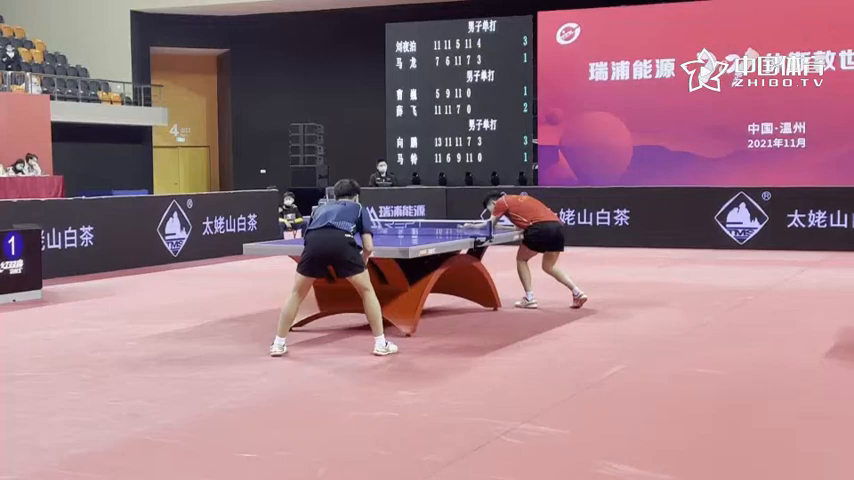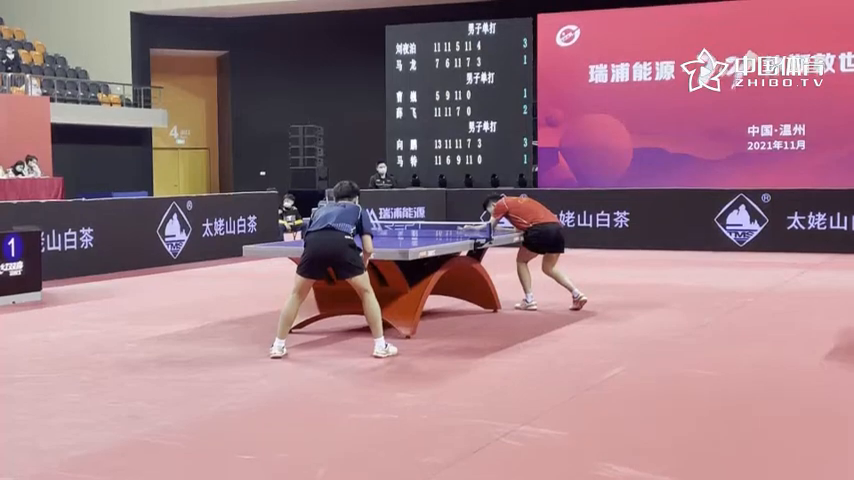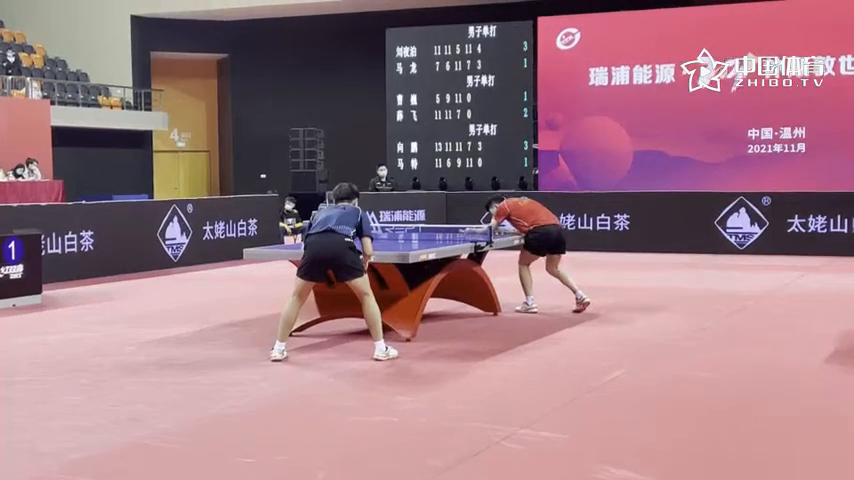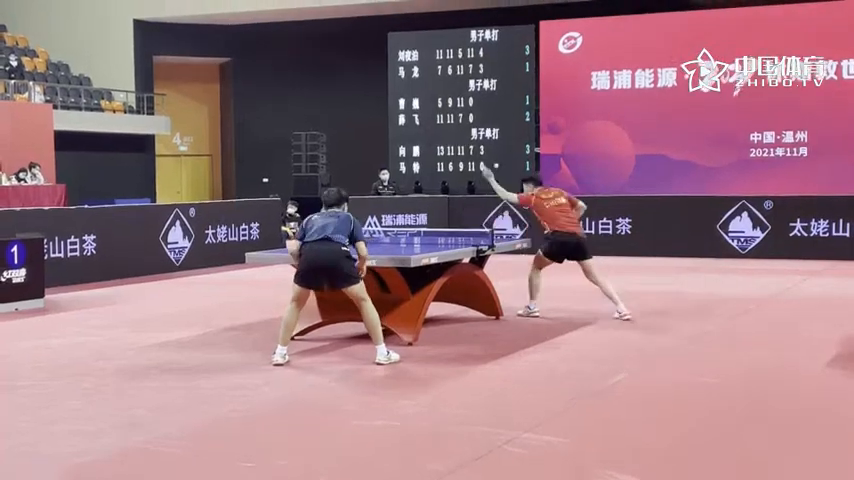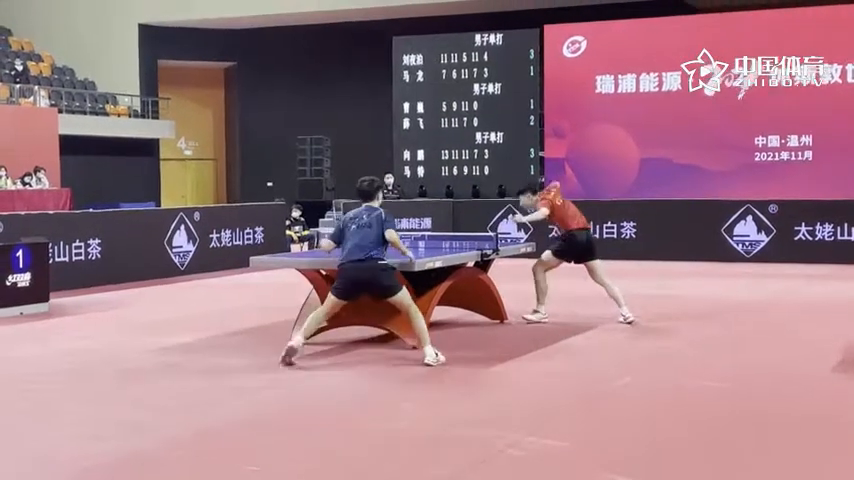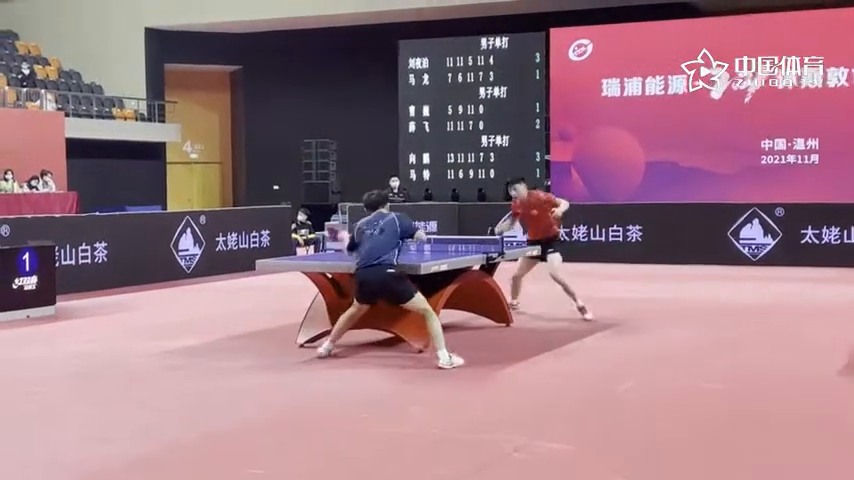
dt=0.5s
person 1, frame 1
left shoulder: (321, 208)
right shoulder: (358, 208)
left elbow: (310, 235)
right elbow: (368, 246)
left wrist: (323, 263)
right wrist: (361, 263)
left hip: (314, 242)
right hip: (342, 242)
left knee: (297, 293)
right knee: (367, 290)
left ankle: (278, 344)
right ankle: (381, 343)
person 1, frame 2
left shoulder: (321, 210)
right shoulder: (358, 210)
left elbow: (309, 237)
right elbow: (368, 248)
left wrist: (325, 266)
right wrist: (362, 264)
left hip: (314, 244)
right hip: (341, 243)
left knee: (297, 295)
right knee: (367, 292)
left ankle: (278, 346)
right ankle: (380, 346)
person 1, frame 3
left shoulder: (321, 213)
right shoulder: (358, 212)
left elbow: (307, 241)
right elbow: (368, 251)
left wrist: (323, 268)
right wrist: (362, 266)
left hip: (314, 246)
right hip: (341, 246)
left knee: (297, 298)
right knee: (366, 295)
left ankle: (278, 349)
right ankle: (381, 349)
person 1, frame 4
left shoulder: (311, 219)
right shoulder: (349, 218)
left elbow: (292, 249)
right elbow: (363, 253)
left wrist: (303, 266)
right wrist: (361, 268)
left hip: (309, 255)
right hip: (337, 255)
left knee: (295, 304)
right knee: (364, 302)
left ankle: (280, 353)
right ankle: (382, 352)
person 1, frame 5
left shoulder: (347, 217)
right shoulder: (382, 214)
left elbow: (326, 246)
right elbow: (391, 237)
left wrist: (337, 243)
right wrist: (406, 252)
left hip: (348, 270)
right hip: (376, 269)
left knee: (325, 311)
right knee: (410, 308)
left ankle: (296, 342)
right ankle: (430, 353)
person 1, frame 6
left shoulder: (360, 225)
right shoulder: (396, 218)
left elbow: (350, 250)
right elbow: (420, 236)
right wrist: (422, 234)
left hip: (364, 276)
right hip: (387, 275)
left knee: (356, 310)
right knee: (427, 312)
left ankle: (327, 346)
right ankle: (444, 357)
person 2, frame 1
left shoulder: (502, 202)
right shoulder: (519, 200)
left elbow: (489, 225)
left wrist: (473, 226)
left hip: (541, 229)
right hip: (556, 226)
left knee: (521, 259)
right knee: (549, 266)
left ankle: (529, 298)
right ankle: (577, 292)
person 2, frame 2
left shoulder: (502, 204)
right shoulder: (518, 202)
left hip: (541, 230)
right hip: (557, 228)
left knee: (521, 261)
right knee: (548, 268)
left ankle: (529, 300)
right ankle: (577, 294)
person 2, frame 3
left shoulder: (503, 206)
right shoulder: (521, 202)
left elbow: (491, 229)
left hip: (541, 232)
right hip: (557, 229)
left knee: (523, 264)
right knee: (552, 268)
left ankle: (530, 303)
right ankle: (580, 295)
person 2, frame 4
left shoulder: (532, 198)
right shoulder: (561, 193)
left elbow: (506, 196)
right elbow: (582, 207)
left wrist: (491, 179)
left hip: (559, 238)
right hip: (578, 237)
left knee: (536, 267)
right knee: (594, 277)
left ankle: (532, 307)
right ankle: (621, 309)
person 2, frame 5
left shoulder: (542, 200)
right shoulder: (550, 191)
left elbow: (543, 213)
right elbow: (555, 184)
left wrist: (524, 219)
left hip: (572, 236)
right hip: (585, 236)
left knee: (538, 268)
right knee: (601, 279)
left ankle: (541, 311)
right ankle: (625, 312)
person 2, frame 6
left shoulder: (540, 197)
right shoulder: (516, 204)
left elbow: (564, 203)
right elbow: (511, 221)
left wrist: (559, 209)
right wrist: (500, 229)
left hip: (550, 240)
right hip: (534, 242)
left knee: (555, 274)
right knee: (517, 276)
left ankle: (580, 305)
right ankle: (513, 302)
